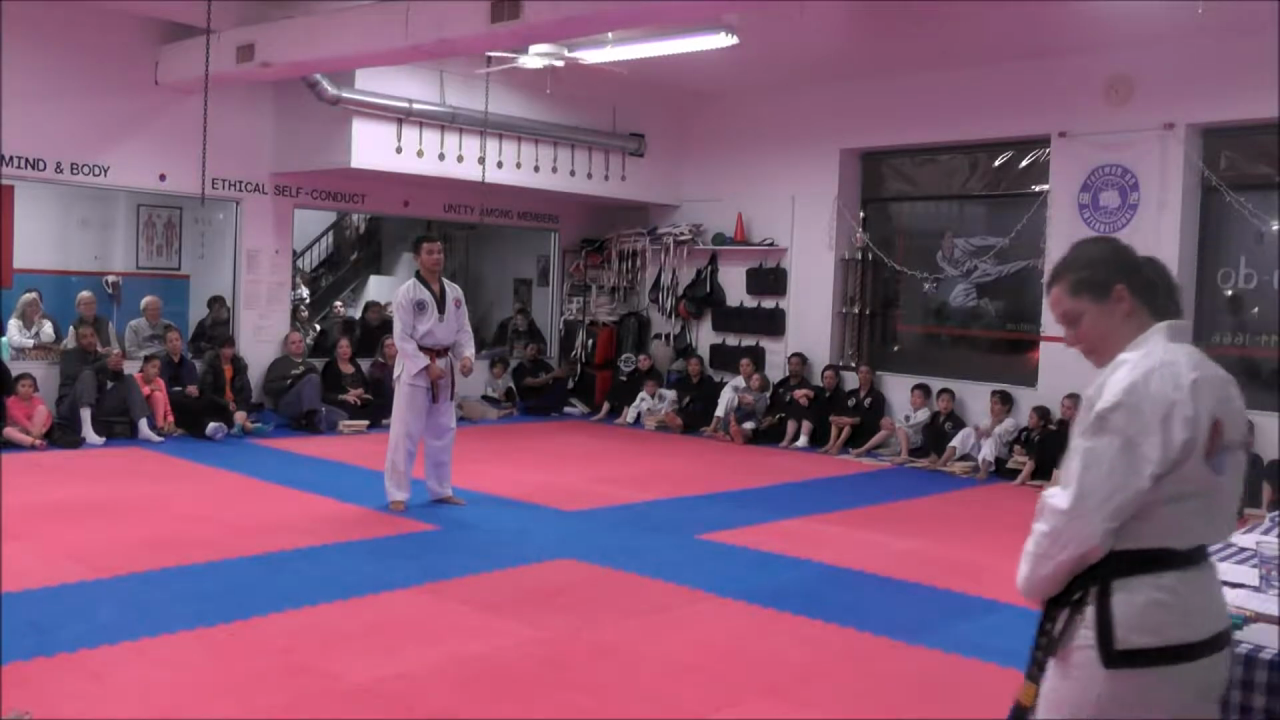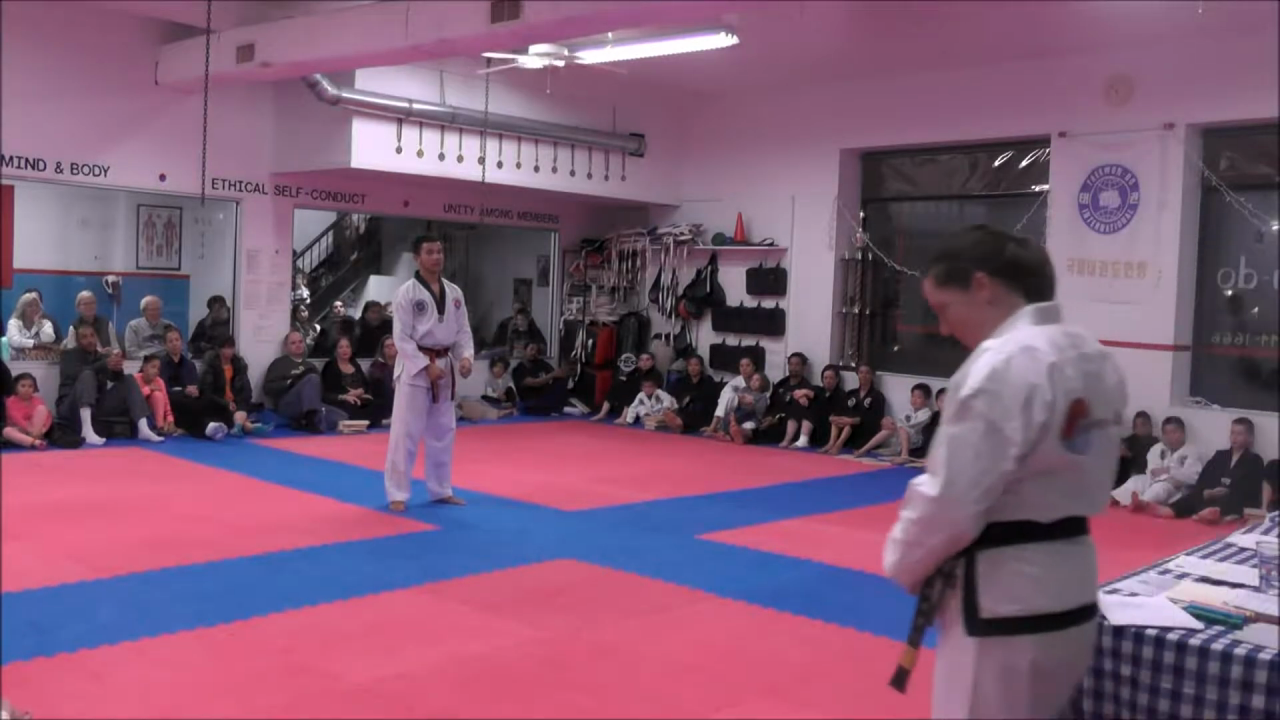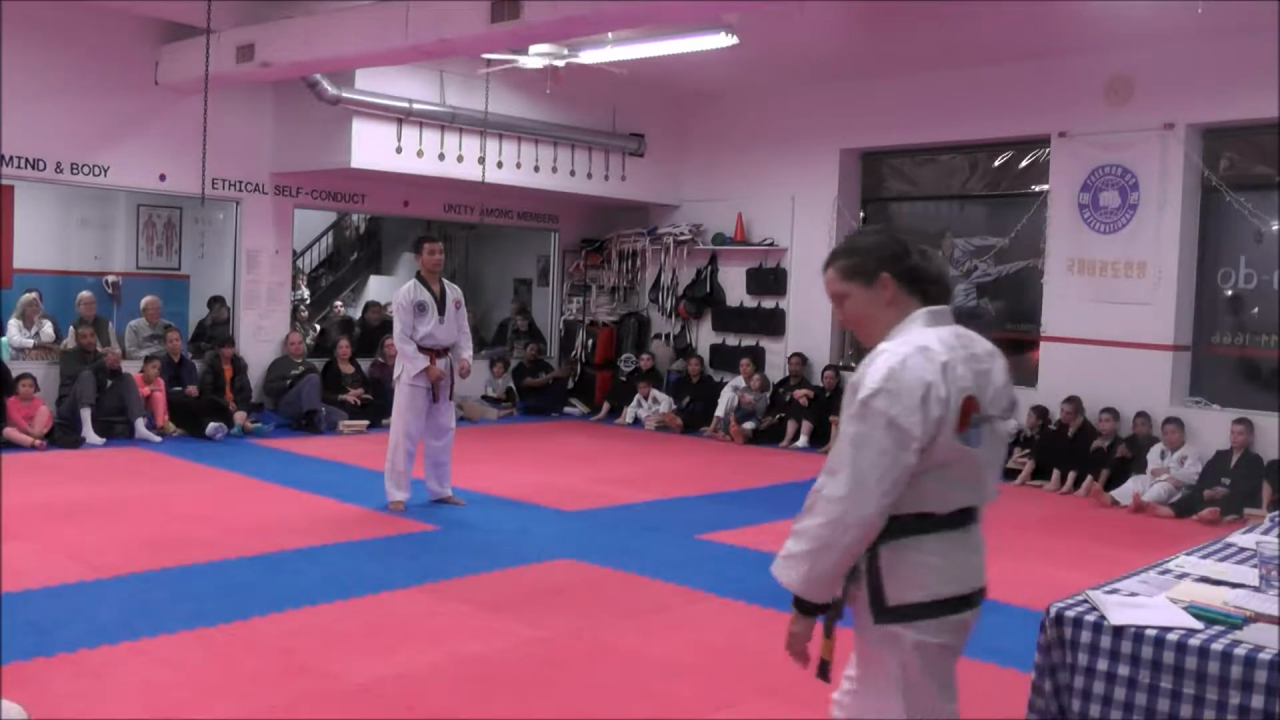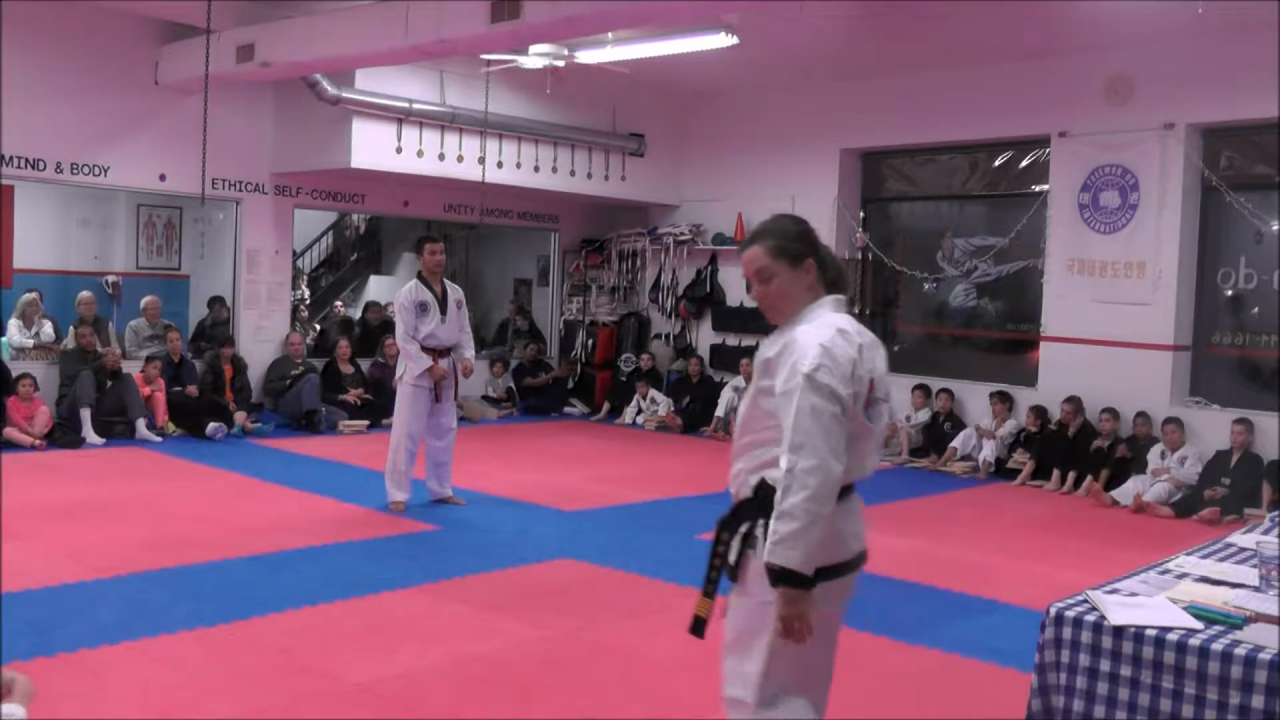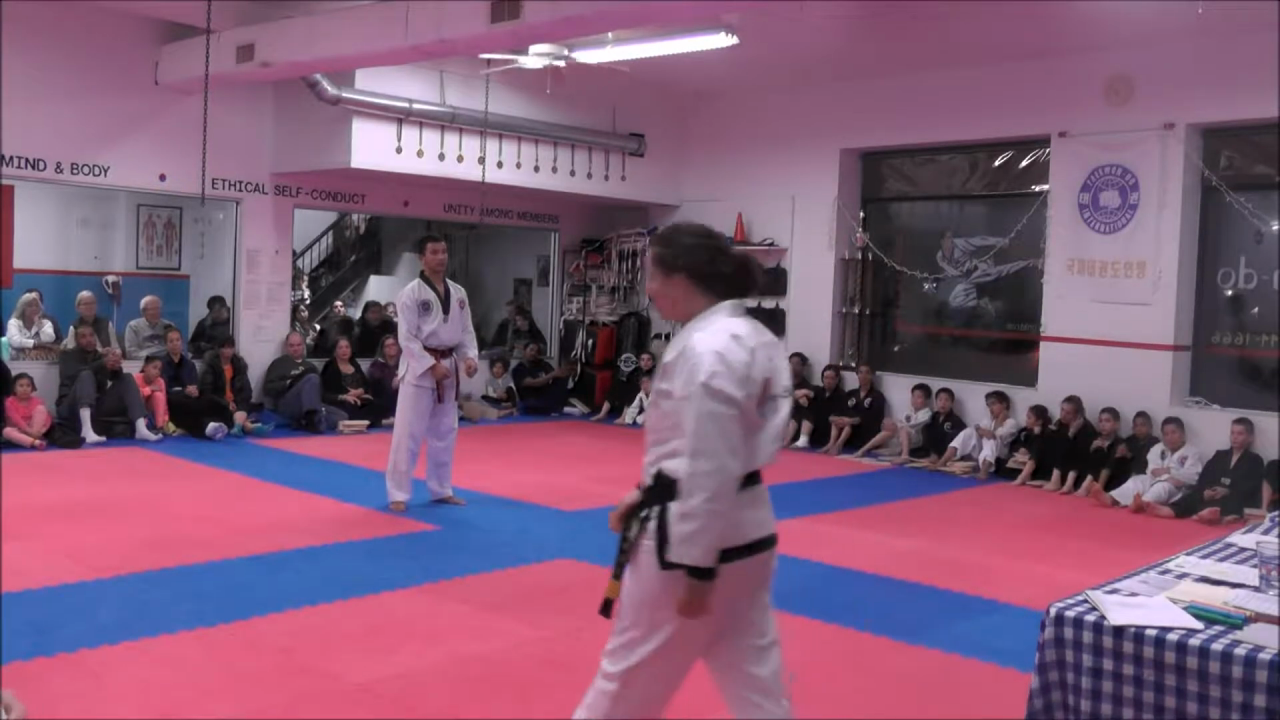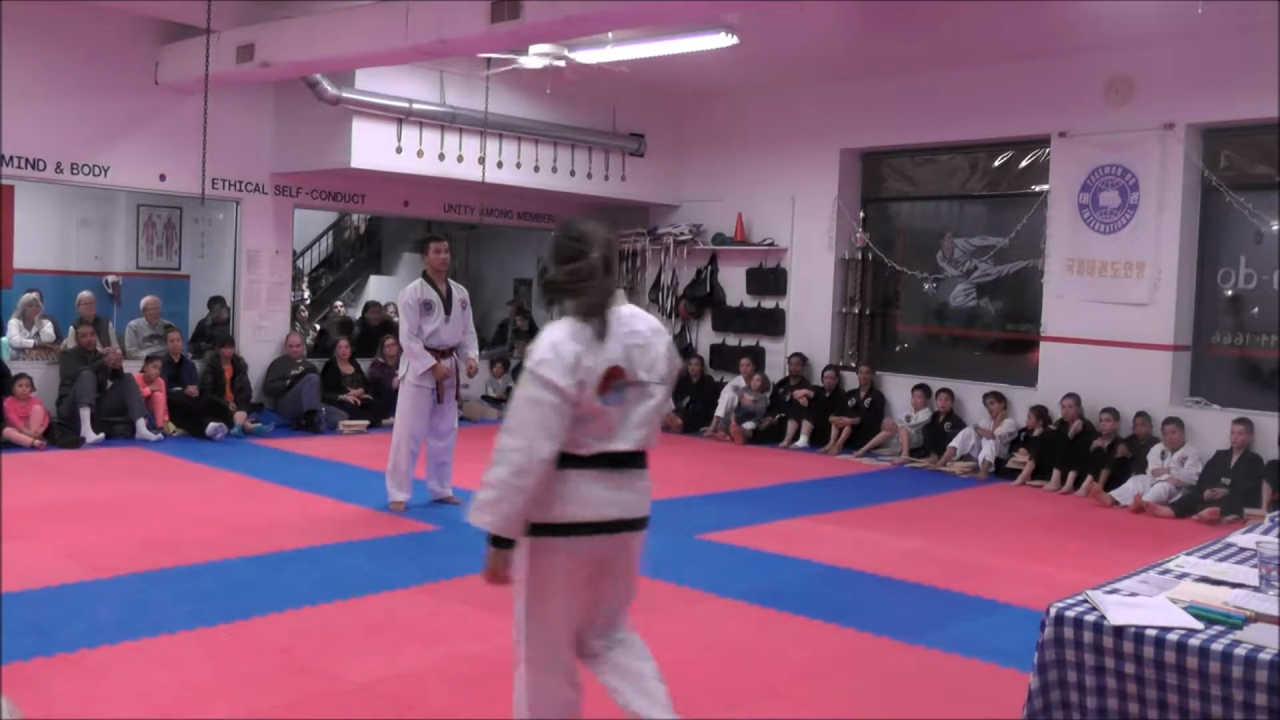
dt=0.3s
person 1, frame 1
left shoulder: (1135, 382)
right shoulder: (1212, 379)
left elbow: (1082, 513)
left wrist: (1036, 579)
left hip: (1127, 622)
right hip: (1193, 613)
person 1, frame 2
left shoulder: (1000, 367)
right shoulder: (1095, 358)
left elbow: (950, 499)
left wrist: (906, 563)
left hip: (1002, 590)
right hip: (1070, 579)
person 1, frame 3
left shoulder: (893, 369)
right shoulder: (981, 354)
left elbow: (850, 498)
left wrist: (807, 597)
left hip: (906, 576)
right hip: (954, 560)
person 1, frame 4
left shoulder: (812, 347)
right shoulder: (852, 338)
left elbow: (809, 469)
left wrist: (792, 576)
left hip: (799, 546)
right hip: (828, 534)
person 1, frame 5
left shoulder: (704, 352)
right shoulder: (756, 339)
left elbow: (705, 471)
left wrist: (695, 565)
right wrist: (642, 499)
left hip: (695, 531)
right hip: (747, 527)
left knee: (630, 663)
right knee: (754, 666)
person 1, frame 6
left shoulder: (557, 344)
right shoulder: (652, 332)
left elbow: (525, 448)
left wrist: (500, 535)
left hip: (564, 508)
right hip: (626, 501)
left knee: (545, 647)
right knee: (604, 633)
person 2, frame 1
left shoulder: (454, 292)
right shoulder: (408, 292)
left elbow: (463, 329)
right elbow: (402, 337)
left wrist: (466, 356)
right wrist: (426, 365)
left hip: (445, 366)
right hip: (415, 367)
left knee: (443, 432)
right knee: (406, 432)
left ankle: (440, 489)
right ankle: (397, 493)
person 2, frame 2
left shoulder: (454, 292)
right shoulder: (407, 292)
left elbow: (462, 330)
right elbow: (401, 337)
left wrist: (465, 357)
right wrist: (426, 365)
left hip: (445, 366)
right hip: (415, 368)
left knee: (443, 432)
right knee: (406, 432)
left ankle: (441, 489)
right ankle: (397, 493)
person 2, frame 3
left shoulder: (454, 292)
right shoulder: (407, 293)
left elbow: (462, 331)
right elbow: (402, 338)
left wrist: (464, 358)
right wrist: (425, 367)
left hip: (445, 367)
right hip: (414, 369)
left knee: (443, 432)
right knee: (405, 433)
left ankle: (441, 489)
right ankle: (397, 493)
person 2, frame 4
left shoulder: (455, 293)
right shoulder: (409, 293)
left elbow: (464, 331)
right elbow: (404, 338)
left wrist: (466, 357)
right wrist: (429, 366)
left hip: (447, 367)
right hip: (417, 369)
left knee: (444, 432)
right knee: (407, 433)
left ankle: (441, 489)
right ankle: (397, 493)
person 2, frame 5
left shoulder: (458, 293)
right shoulder: (412, 293)
left elbow: (466, 331)
right elbow: (407, 337)
left wrist: (469, 357)
right wrist: (431, 365)
left hip: (449, 367)
right hip: (419, 368)
left knee: (445, 433)
right knee: (408, 432)
left ankle: (441, 489)
right ankle: (398, 493)
person 2, frame 6
left shoulder: (460, 293)
right shoulder: (413, 292)
left elbow: (467, 332)
right elbow: (408, 337)
left wrist: (470, 358)
right wrist: (433, 365)
left hip: (449, 367)
right hip: (420, 368)
left knee: (444, 433)
right knee: (408, 432)
left ankle: (441, 489)
right ankle: (398, 493)
